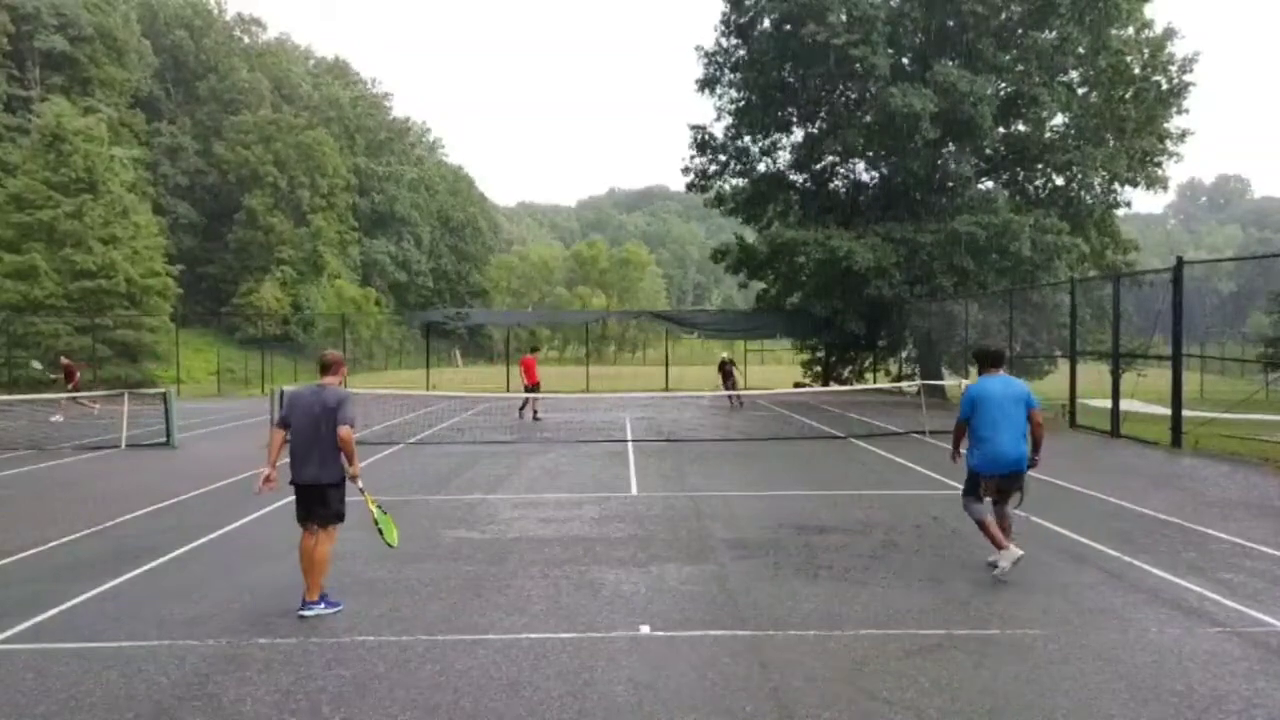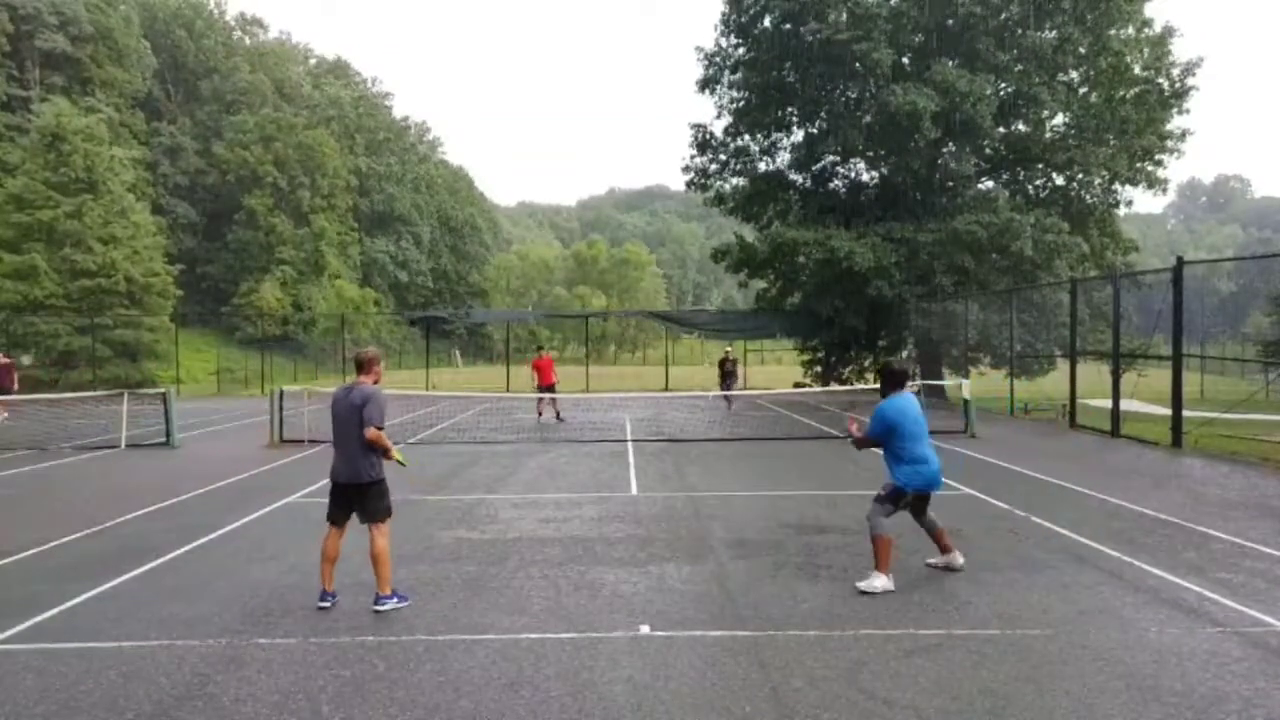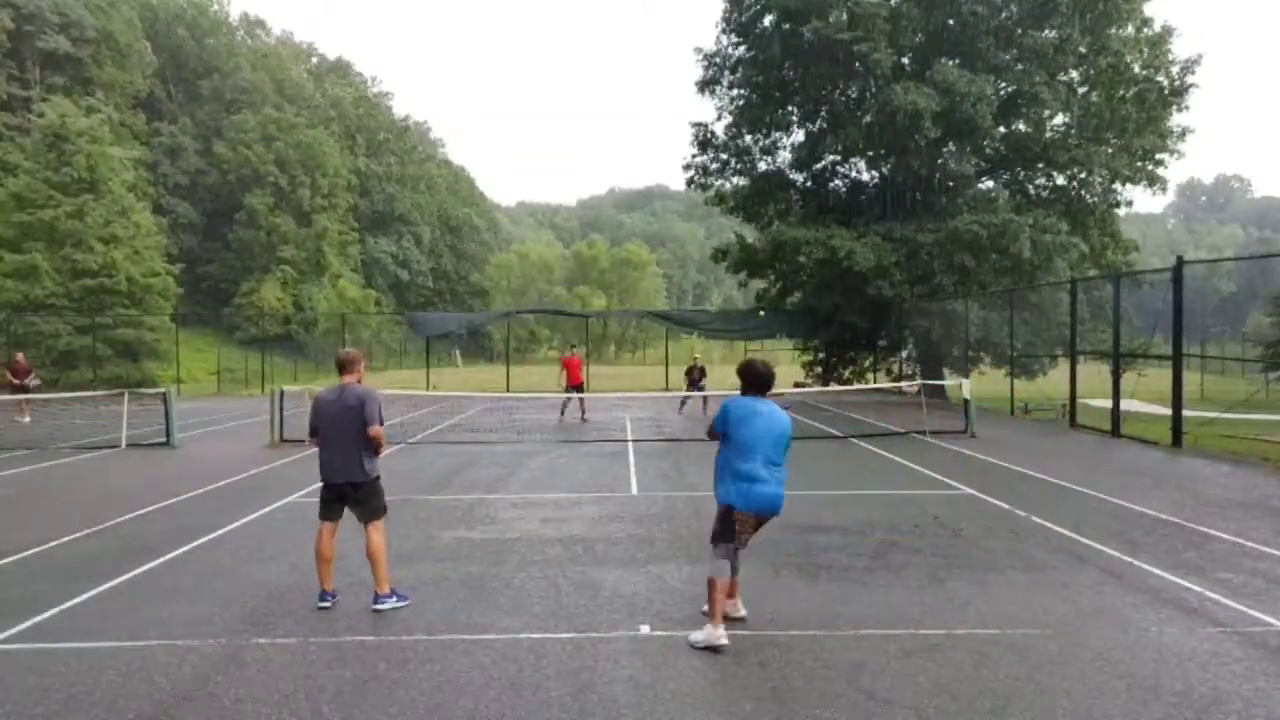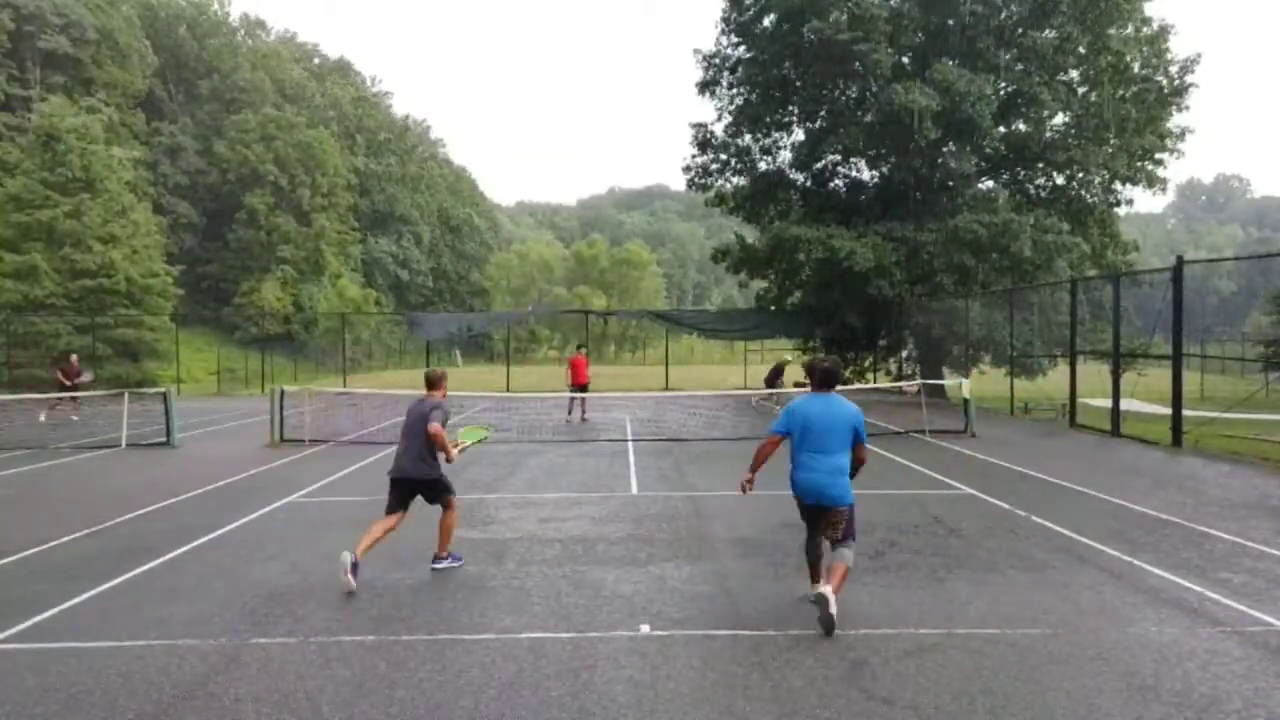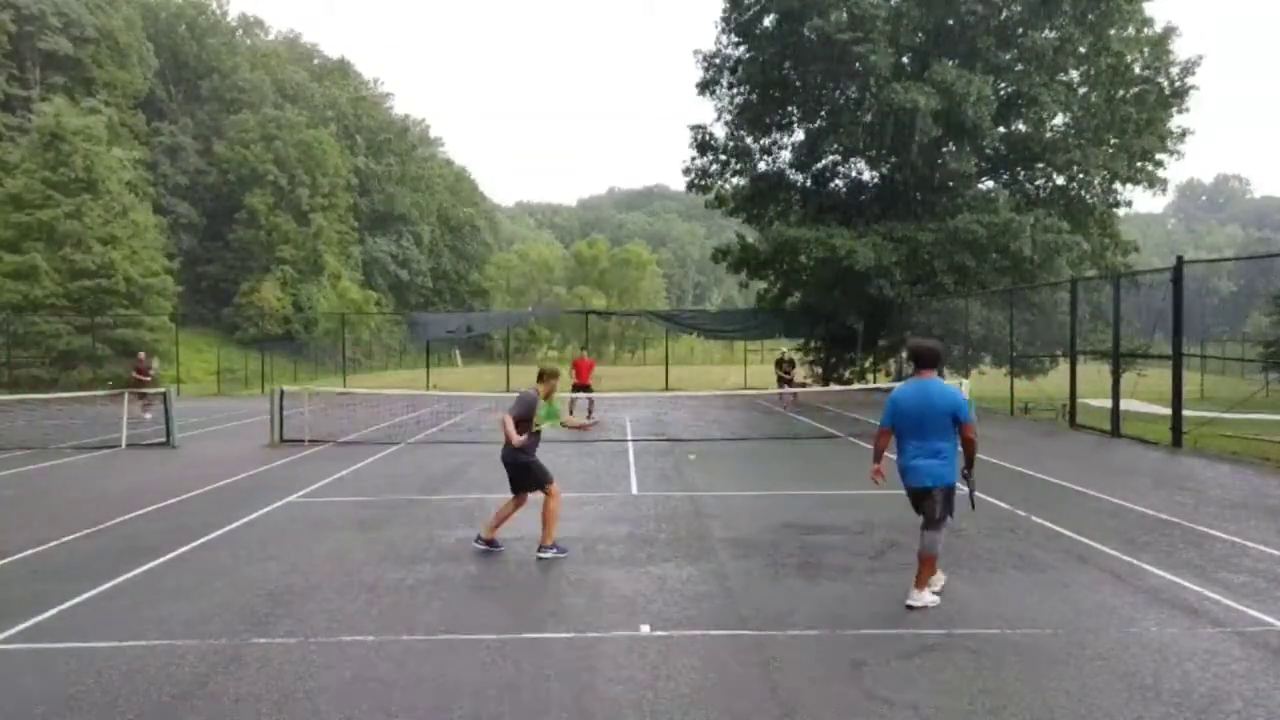
dt=1s
person 1, frame 1
left shoulder: (974, 390)
right shoulder: (1021, 387)
left elbow: (962, 425)
right elbow: (1037, 423)
left wrist: (955, 448)
right wrist: (1035, 453)
left hip: (985, 459)
right hip: (1016, 459)
left knee: (972, 502)
right knee: (1002, 504)
left ankle: (1007, 548)
right ankle: (1004, 555)
person 1, frame 2
left shoulder: (885, 409)
right shoulder: (910, 400)
left elbow: (865, 442)
left wrist: (855, 434)
right wrist: (863, 436)
left hip: (912, 476)
right hip: (927, 471)
left knee: (876, 515)
right knee: (920, 513)
left ankle: (882, 576)
right ankle: (950, 555)
person 1, frame 3
left shoulder: (732, 407)
right shoulder: (783, 418)
left elbow: (712, 433)
left hip: (740, 496)
right hip: (771, 498)
left knee: (721, 555)
right knee: (732, 545)
left ankle: (716, 628)
right ankle: (731, 602)
person 1, frame 4
left shoulder: (795, 408)
right shoulder: (853, 411)
left elbow: (770, 443)
right elbow: (861, 456)
left wrist: (752, 472)
left hip: (804, 486)
right hip: (837, 489)
left knee: (814, 534)
right knee: (843, 547)
left ankle: (817, 586)
right ankle: (829, 590)
person 1, frame 5
left shoulder: (898, 394)
right shoulder: (953, 394)
left elbow: (884, 433)
right elbow: (968, 436)
left wrist: (877, 462)
right wrist: (969, 464)
left hip: (910, 472)
right hip: (939, 473)
left knee: (931, 524)
right knee: (934, 529)
left ankle: (932, 576)
right ankle: (918, 592)
person 2, frame 1
left shoulder: (295, 395)
right shoulder: (340, 396)
left elbow: (278, 432)
right elbow: (343, 433)
left wrist: (270, 467)
right wrist: (353, 462)
left hip: (301, 475)
right hip: (329, 475)
left knee: (309, 530)
right knee: (326, 533)
left ankle: (312, 592)
right ankle: (313, 600)
person 2, frame 2
left shoulder: (338, 395)
right shoulder: (372, 395)
right elbow: (371, 433)
right wrist: (388, 447)
left hip: (341, 473)
right hip: (367, 475)
left knee: (335, 530)
right knee: (379, 530)
left ankle: (326, 592)
right ankle: (384, 595)
person 2, frame 3
left shoulder: (320, 398)
right shoulder: (366, 395)
left elbow: (315, 438)
right elbow: (374, 431)
right wrist: (379, 447)
left hip: (331, 474)
right hip: (363, 474)
left knee: (327, 529)
right knee: (374, 529)
left ankle: (326, 592)
right ankle: (383, 593)
person 2, frame 4
left shoulder: (414, 406)
right shoulder: (440, 405)
right elbow: (435, 430)
left wrist: (446, 447)
right wrist: (448, 451)
left hip: (400, 471)
right hip: (426, 470)
left knee: (391, 518)
right knee: (450, 505)
left ankle: (356, 556)
right ankle: (441, 557)
person 2, frame 5
left shoulder: (545, 400)
right shoulder: (528, 397)
left elbow: (561, 420)
right elbow: (507, 418)
left wrist: (581, 425)
right wrist: (512, 437)
left hip: (516, 456)
right hip: (519, 456)
left knee: (519, 499)
right knee: (553, 492)
left ankle: (485, 537)
right ankle: (546, 546)
